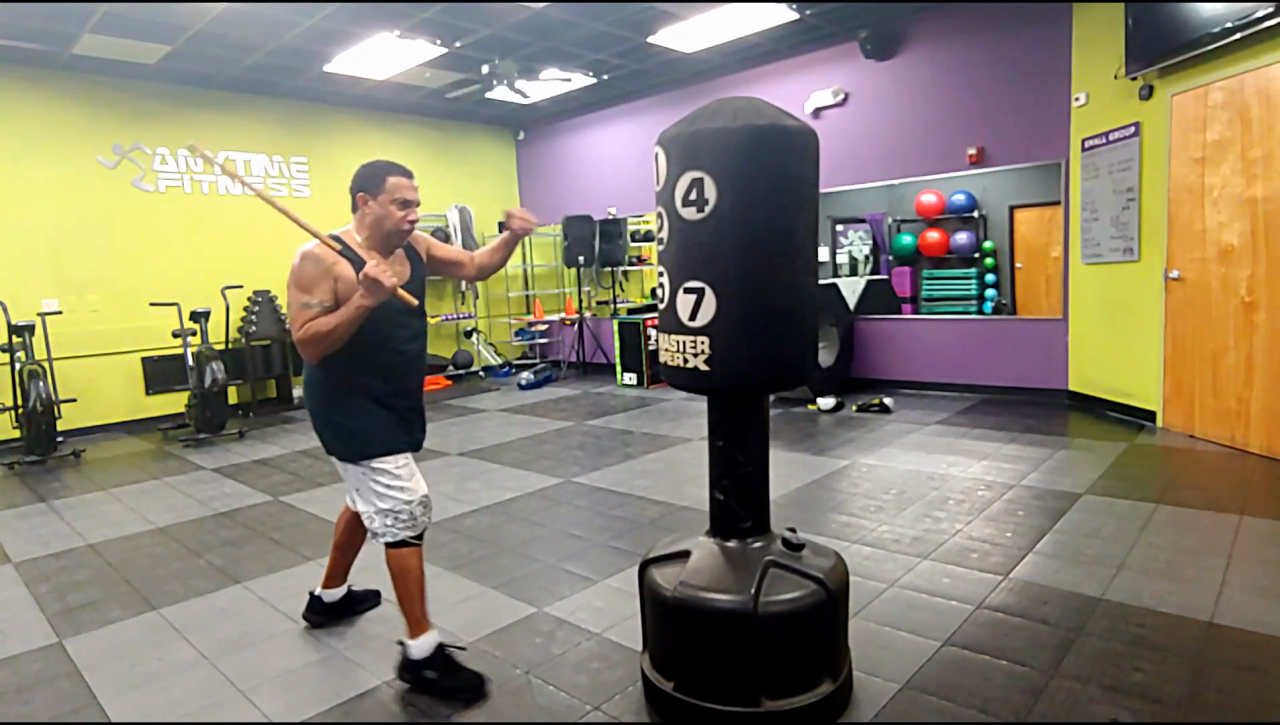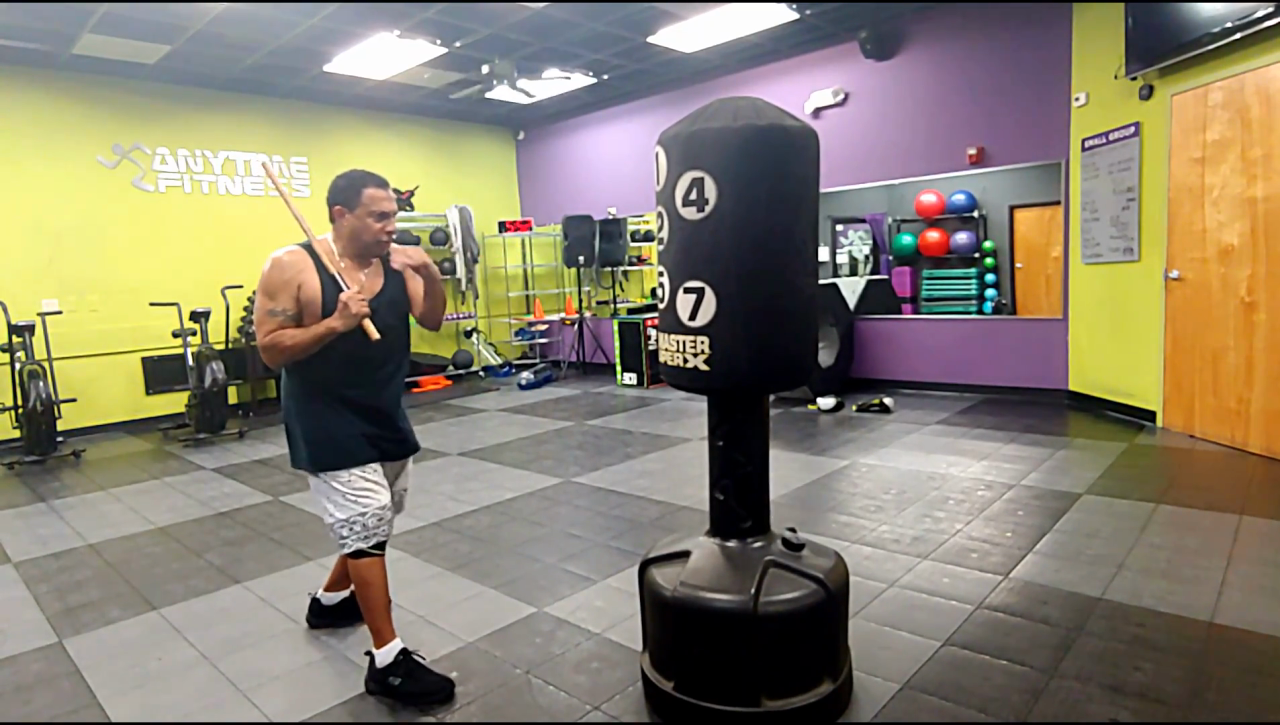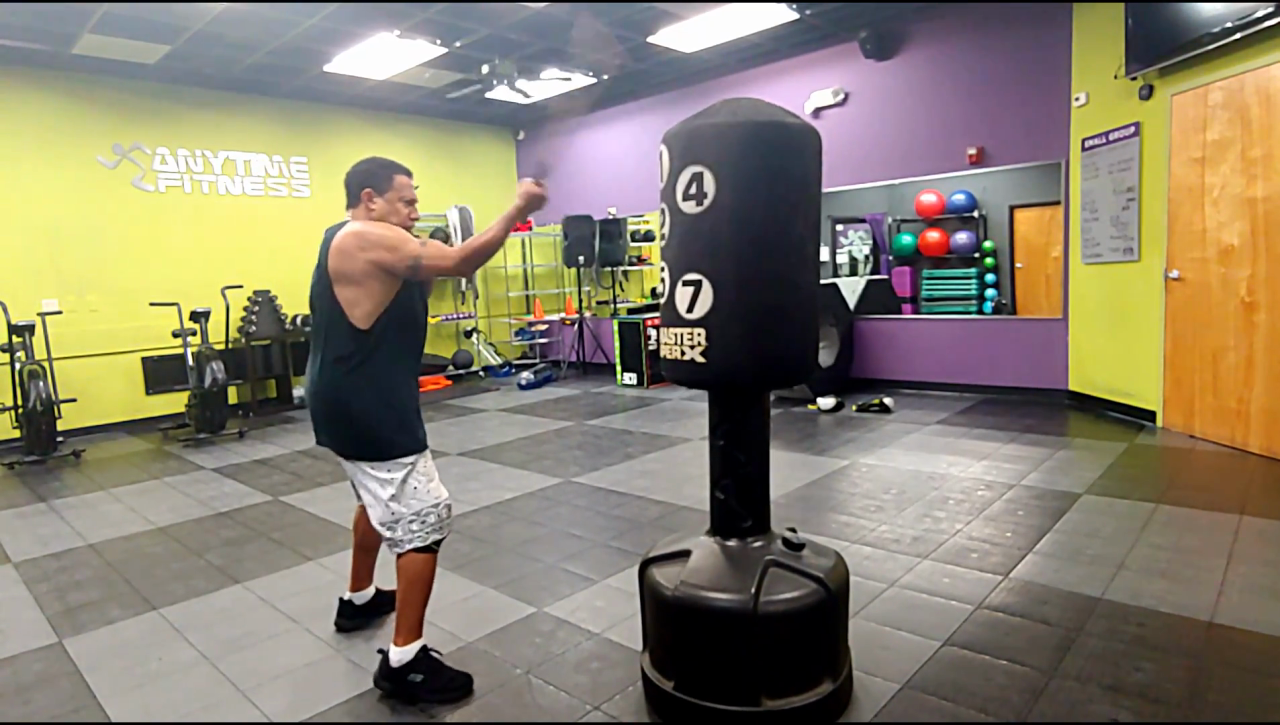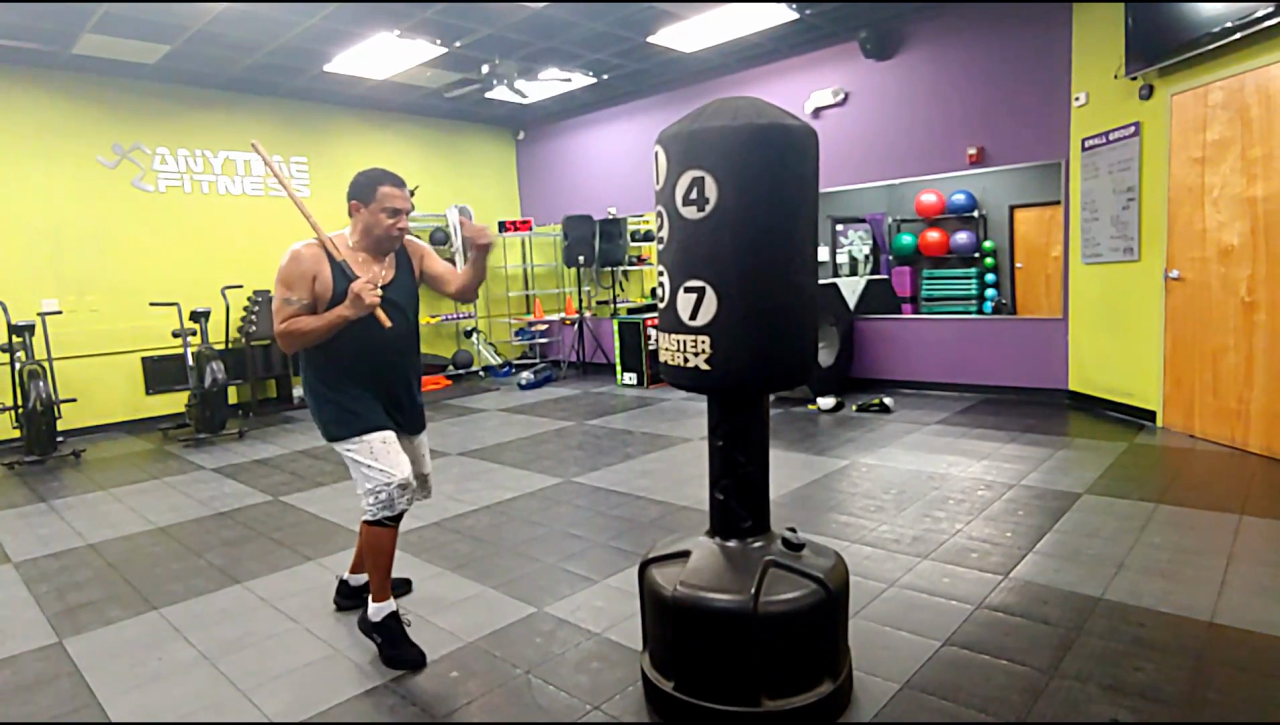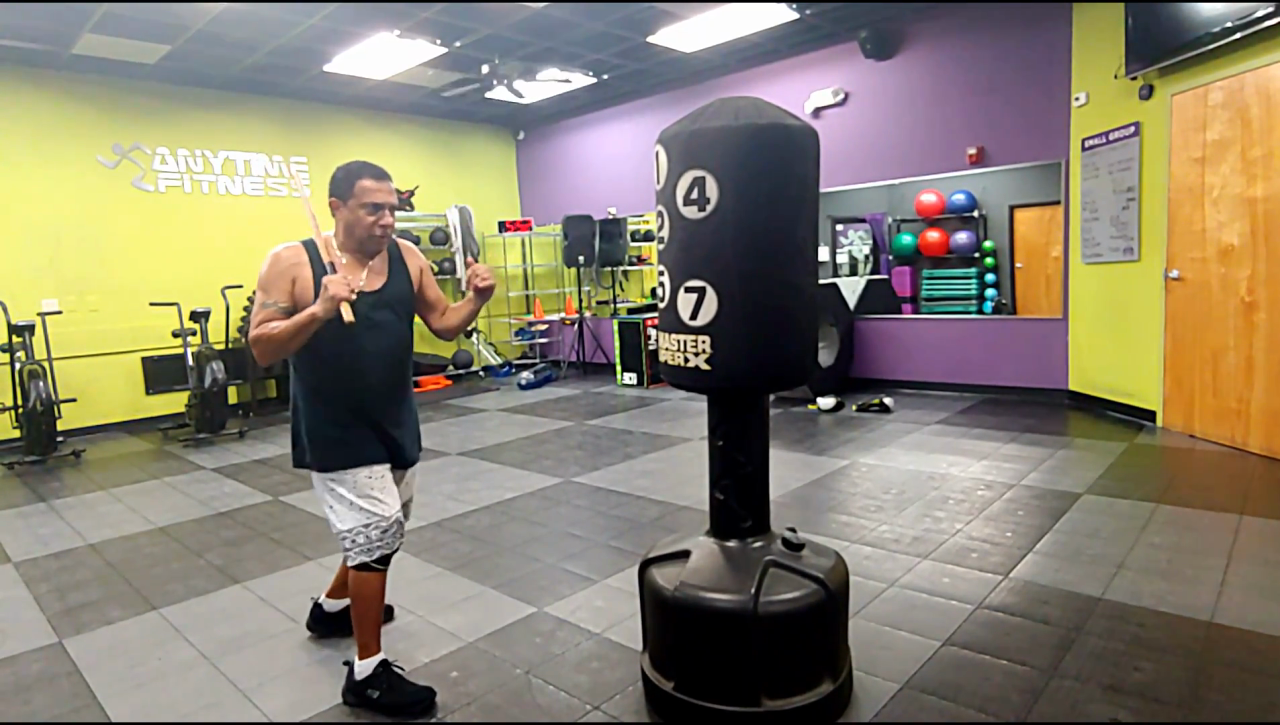
dt=0.7s
person 1, frame 1
left shoulder: (415, 247)
right shoulder: (320, 258)
left elbow: (478, 268)
right elbow: (308, 345)
left wrist: (510, 237)
right wrist: (363, 301)
left hip: (390, 404)
right hip: (351, 407)
left knee: (371, 499)
right knee: (404, 510)
left ankle: (328, 596)
right ankle: (420, 651)
person 1, frame 2
left shoulder: (394, 260)
right shoulder: (291, 266)
left elbow: (431, 322)
right elbow: (270, 349)
left wrist: (431, 277)
right wrist: (335, 323)
left hip: (386, 419)
right hip: (328, 423)
left knee: (372, 519)
right knee: (366, 525)
left ankle: (333, 599)
right ankle: (387, 661)
person 1, frame 3
left shoulder: (361, 243)
right shoulder: (363, 237)
right elbow: (455, 261)
left wrist: (412, 282)
right wrist: (517, 208)
left hip: (355, 403)
right hip: (367, 410)
left knee: (382, 501)
right knee: (424, 516)
left ankle: (358, 599)
right ankle: (404, 660)
person 1, frame 4
left shoulder: (409, 250)
right shoulder: (307, 258)
left elbow: (461, 289)
right elbow: (285, 337)
left wrist: (478, 256)
right wrist: (348, 310)
left hip: (401, 398)
right hip: (346, 400)
left knee: (401, 487)
right knee: (389, 486)
left ankle: (358, 580)
right ankle: (379, 613)
person 1, frame 5
left shoulder: (407, 256)
right shoulder: (291, 262)
left elbow: (444, 325)
right elbow: (263, 348)
left wrist: (476, 298)
right wrist: (317, 312)
left hip: (393, 422)
right hip: (335, 427)
left knee: (373, 523)
right knee: (375, 532)
left ankle: (333, 606)
right ankle: (367, 673)
